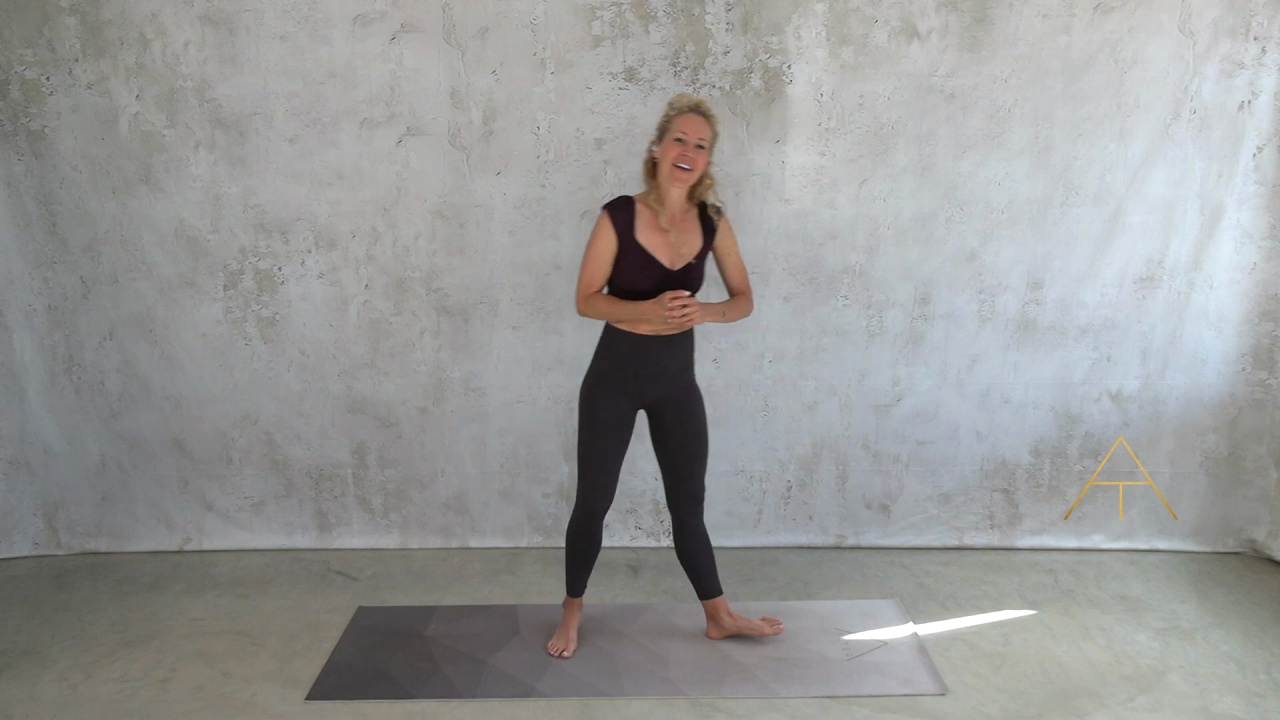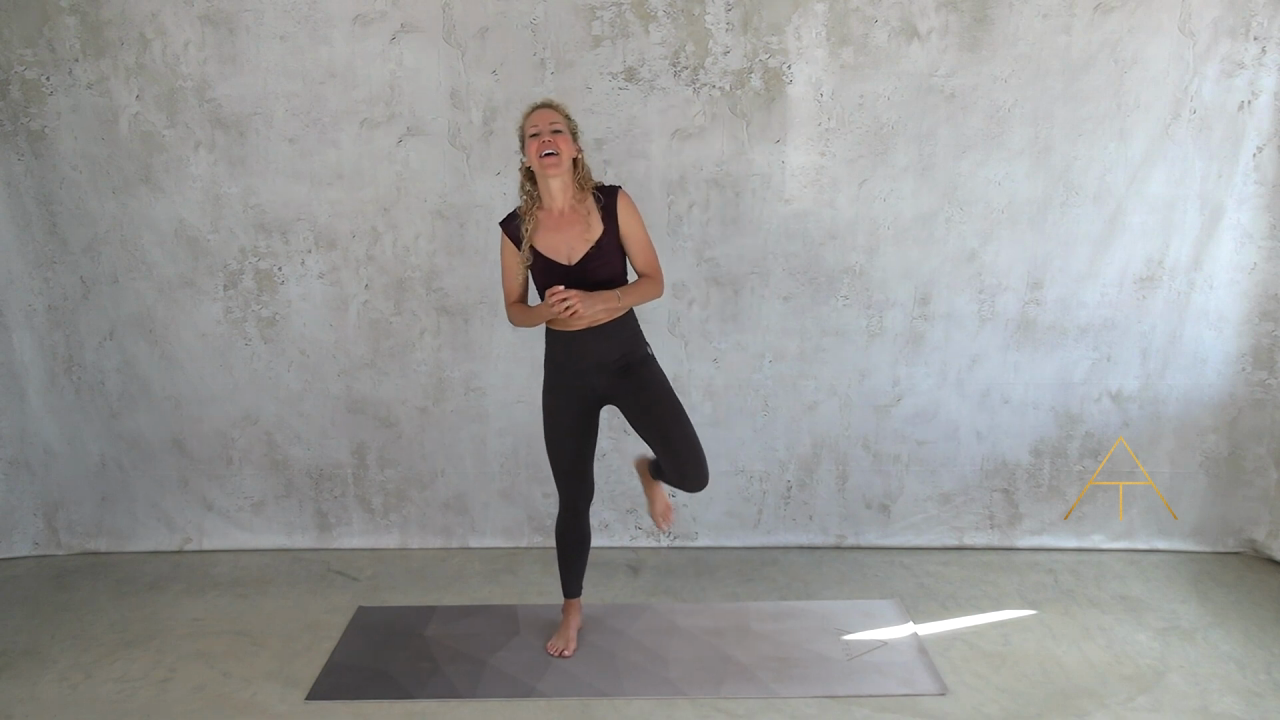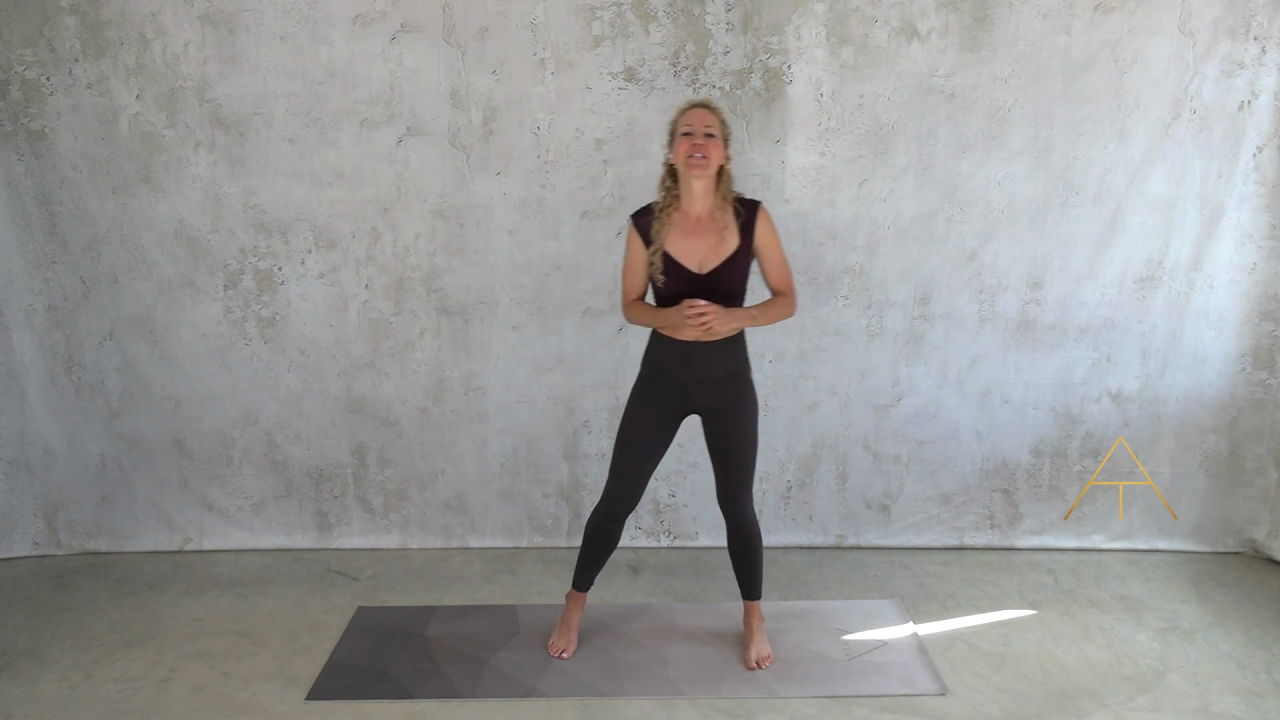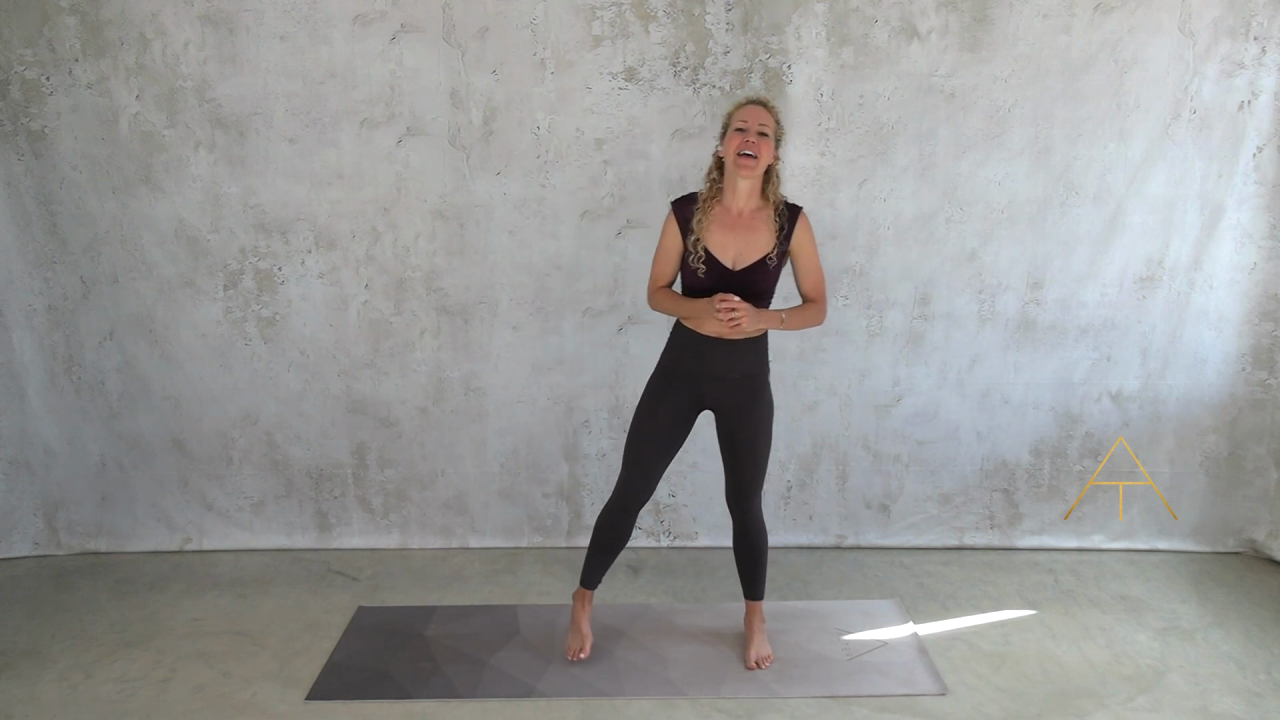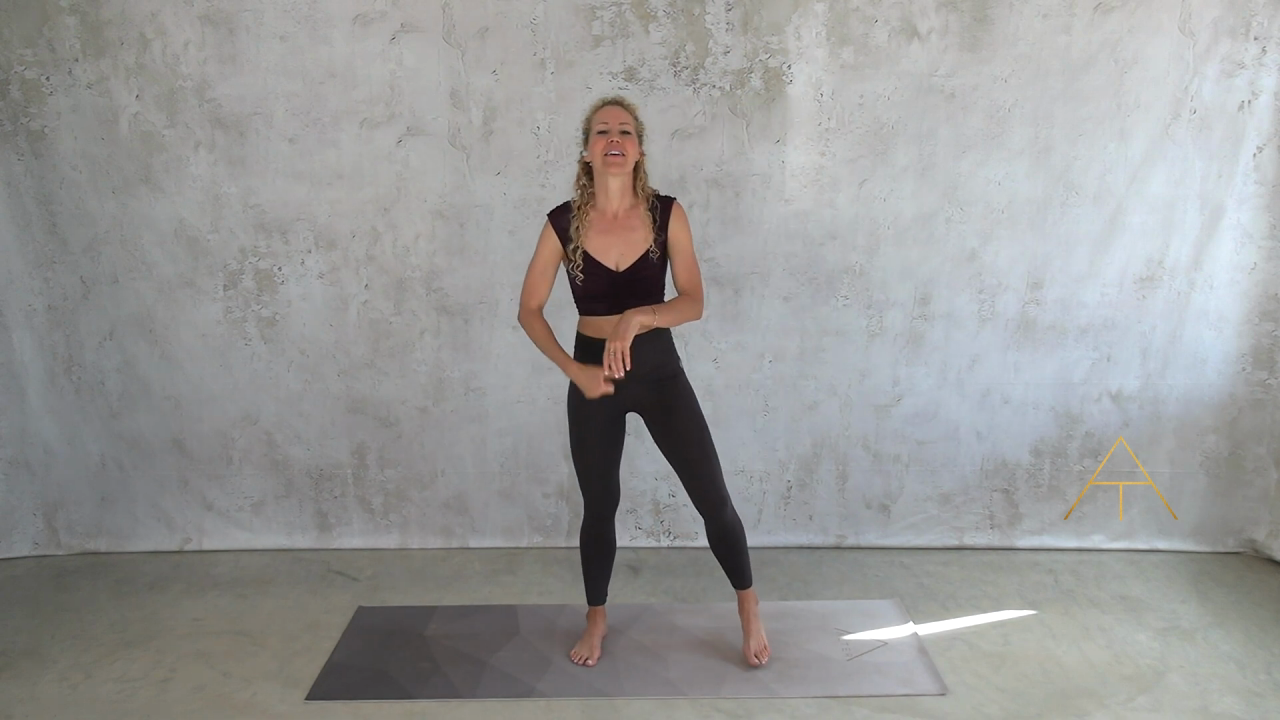
dt=0.7s
person 1, frame 1
left shoulder: (713, 222)
right shoulder: (617, 216)
left elbow: (743, 299)
right elbow: (587, 299)
left wrist: (705, 311)
right wrist: (644, 311)
left hip: (675, 375)
right hip: (615, 374)
left knee: (688, 505)
right knee: (593, 500)
left ankle: (719, 615)
right ankle: (572, 611)
person 1, frame 2
left shoulder: (614, 202)
right shoulder: (516, 228)
left elbow: (653, 281)
right elbow: (515, 309)
left wrist: (596, 301)
right wrist: (545, 311)
left hip: (628, 355)
right hip: (565, 367)
left knee: (691, 474)
right knee: (574, 498)
left ankle: (651, 471)
right ankle: (571, 611)
person 1, frame 3
left shoulder: (752, 218)
right shoulder: (647, 224)
left elbow: (786, 300)
right elbow: (630, 306)
left wrist: (735, 317)
right wrist: (673, 316)
left hip: (728, 375)
right hip: (664, 372)
left knee: (737, 503)
right knee: (620, 496)
left ankle: (754, 618)
right ankle: (575, 603)
person 1, frame 4
left shoulder: (791, 222)
right shoulder: (686, 212)
left elbow: (818, 308)
right elbow: (657, 294)
left wrist: (764, 318)
right wrist: (702, 307)
left hip: (746, 375)
right hip: (680, 366)
left knee: (745, 503)
right knee: (631, 492)
left ankle: (755, 619)
right ankle: (583, 600)
person 1, frame 5
left shoulder: (667, 213)
right shoulder: (562, 223)
left elbow: (693, 304)
right elbow: (530, 310)
left wrist: (635, 319)
right wrist: (571, 368)
left hip: (657, 366)
right hip: (592, 372)
left knee: (712, 494)
right knee: (599, 504)
left ankle: (748, 606)
right ankle: (596, 618)
